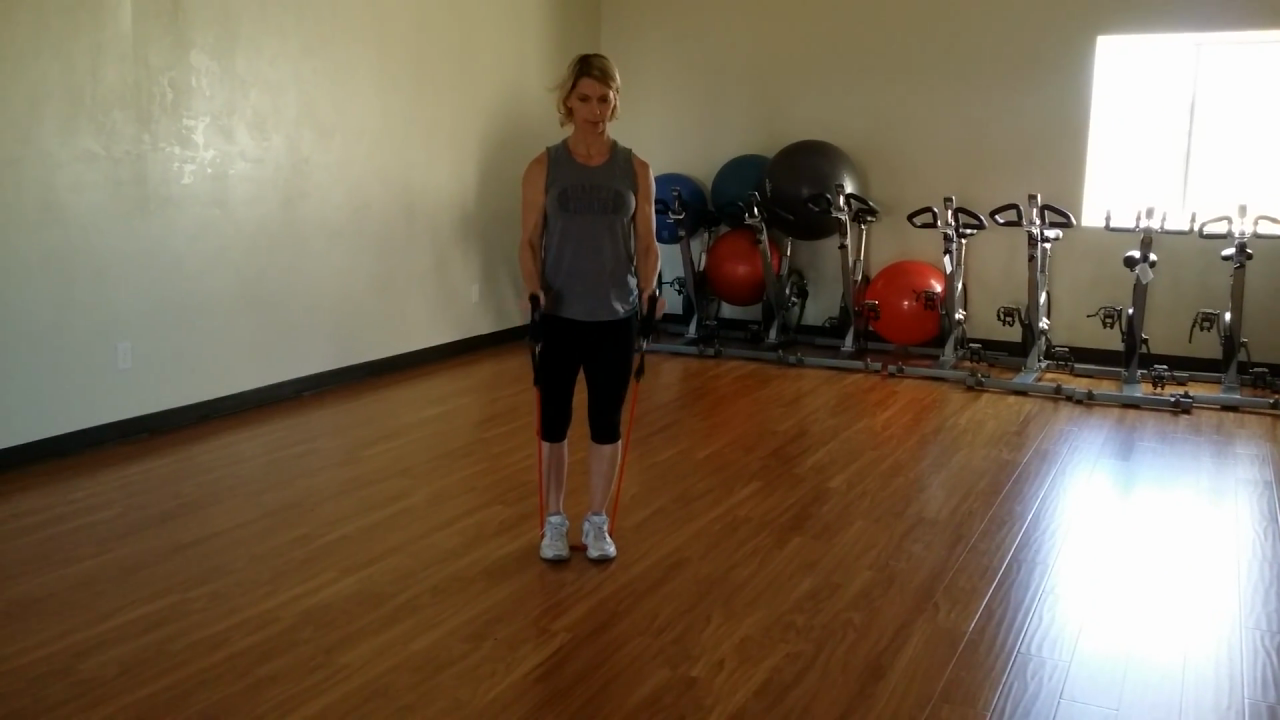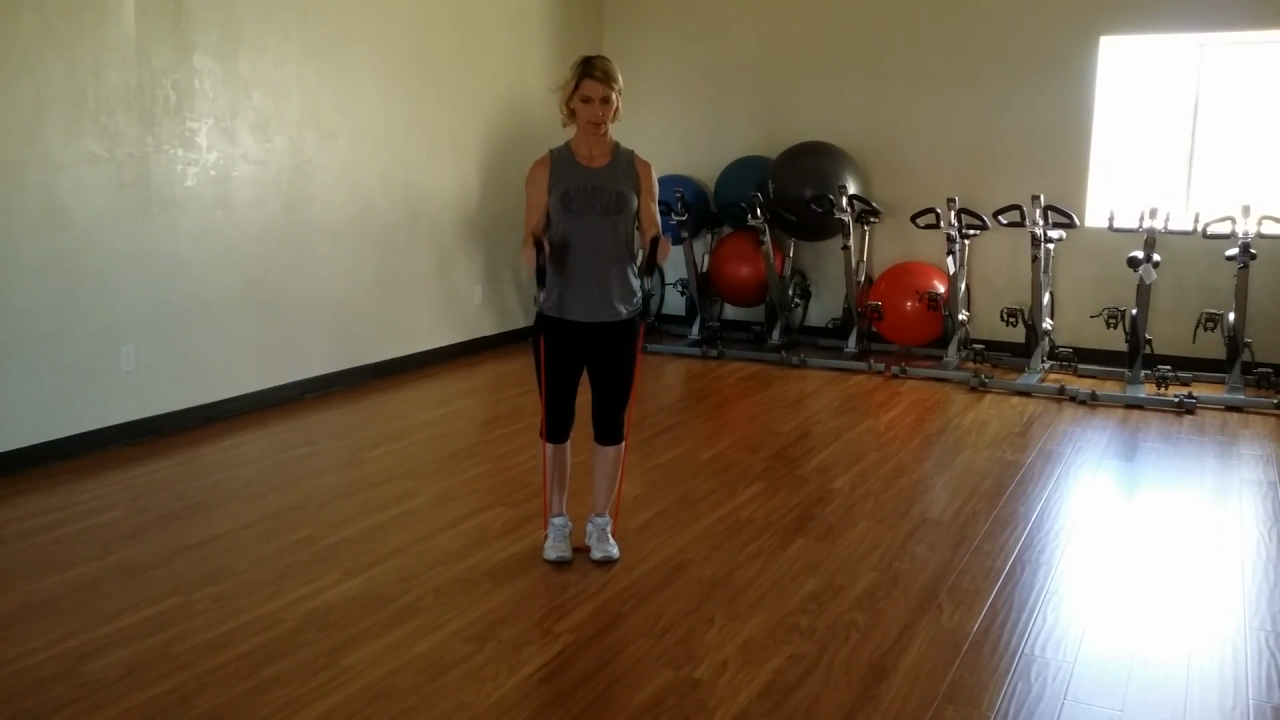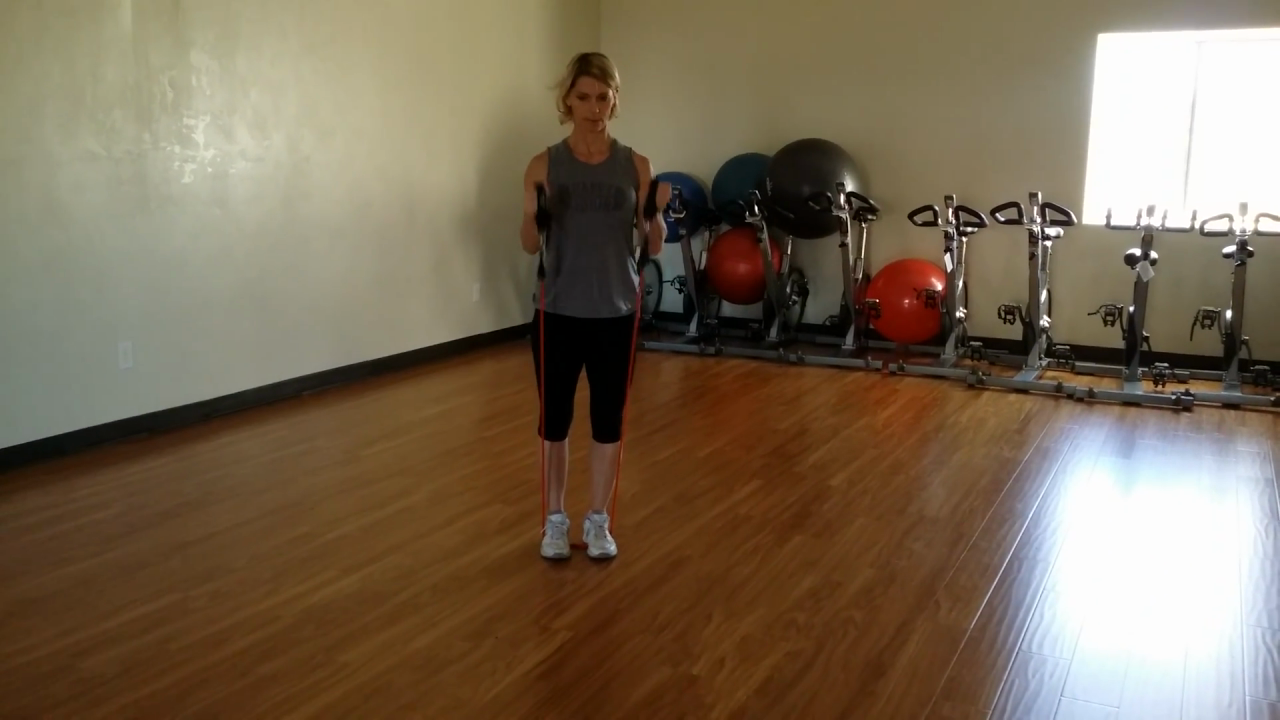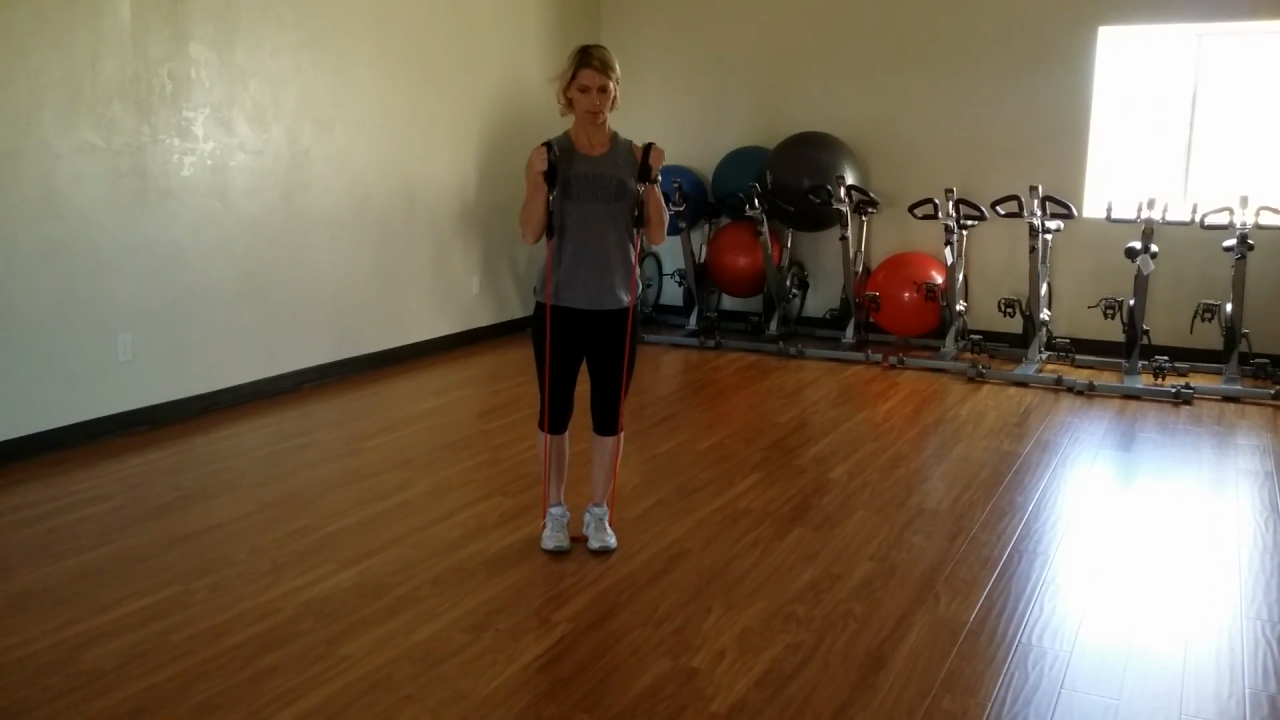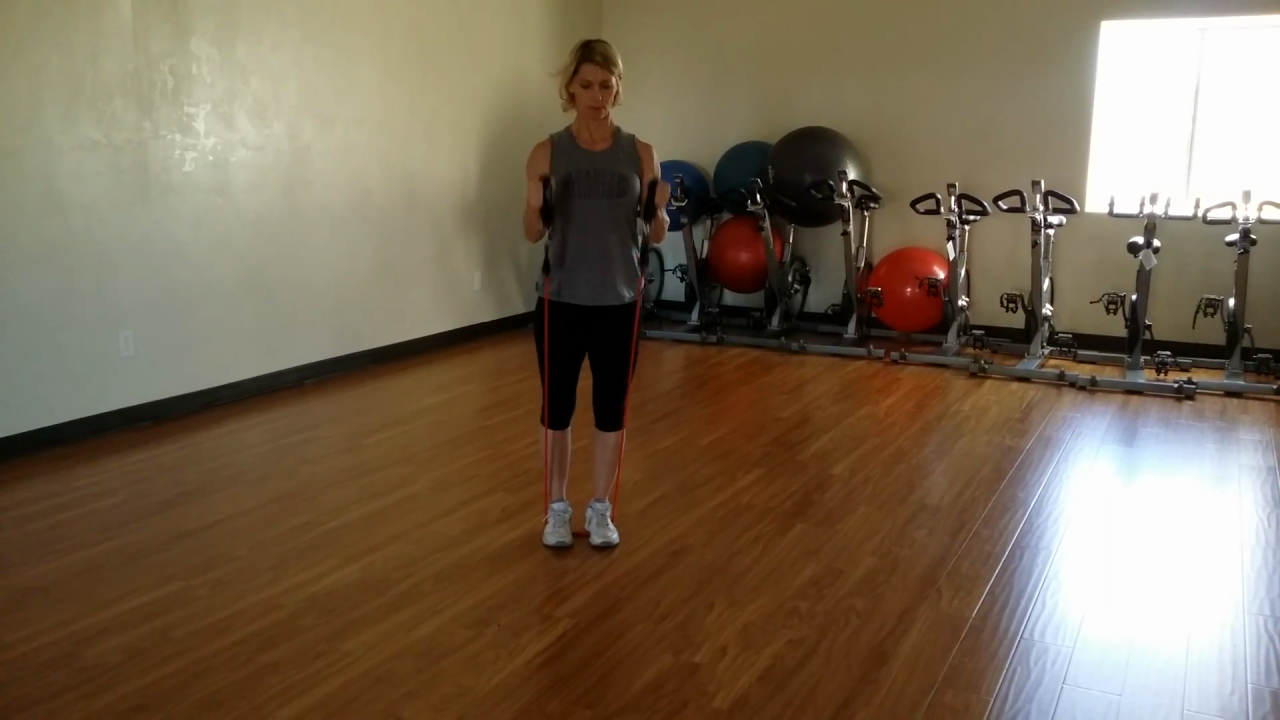
dt=0.2s
person 1, frame 1
left shoulder: (636, 168)
right shoulder: (544, 166)
left elbow: (646, 242)
right elbow: (530, 241)
left wrist: (648, 288)
right wrist: (533, 287)
left hip: (615, 317)
right hip: (557, 317)
left knee: (607, 422)
right knee: (553, 421)
left ankle: (597, 522)
right ankle: (554, 520)
person 1, frame 2
left shoulder: (638, 169)
right shoulder: (546, 168)
left elbow: (651, 238)
right elbow: (532, 236)
left wrist: (656, 247)
right wrist: (533, 247)
left hip: (618, 319)
right hip: (559, 317)
left knee: (610, 424)
right knee: (556, 423)
left ankle: (600, 523)
right ankle: (557, 522)
person 1, frame 3
left shoulder: (636, 166)
right shoulder: (544, 164)
left elbow: (653, 245)
right elbow: (528, 244)
left wrist: (656, 214)
right wrist: (531, 213)
left hip: (616, 315)
right hip: (558, 314)
left knee: (608, 420)
right knee: (555, 420)
left ankle: (598, 521)
right ankle: (555, 519)
person 1, frame 4
left shoulder: (635, 155)
right shoulder: (549, 153)
left elbow: (655, 234)
right elbow: (530, 233)
left wrist: (652, 181)
right wrist: (538, 180)
left hip: (617, 306)
right hip: (559, 305)
left knee: (608, 413)
right knee: (555, 412)
left ankle: (598, 513)
right ankle: (555, 512)
person 1, frame 5
left shoulder: (640, 153)
right shoulder: (547, 151)
left elbow: (657, 235)
right elbow: (531, 234)
left wrist: (657, 206)
right wrist: (535, 205)
left hip: (620, 303)
right hip: (561, 302)
left knee: (611, 409)
right knee: (557, 408)
left ankle: (600, 509)
right ankle: (557, 507)
